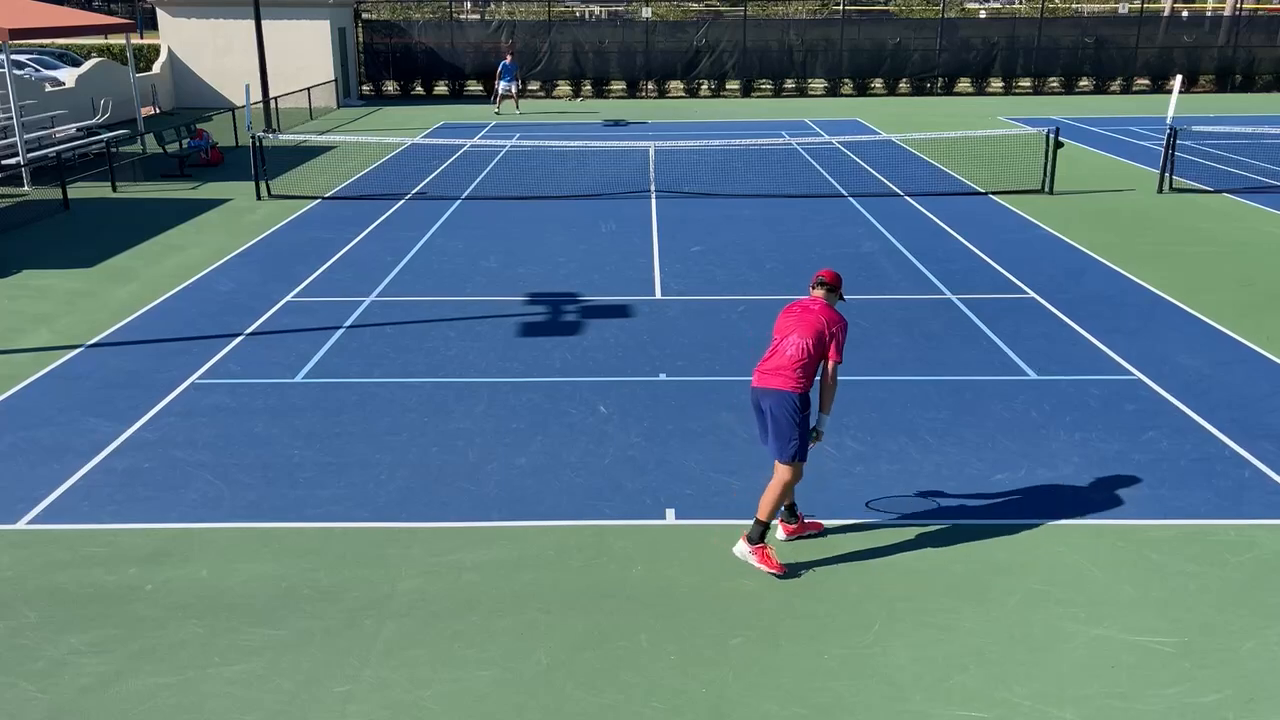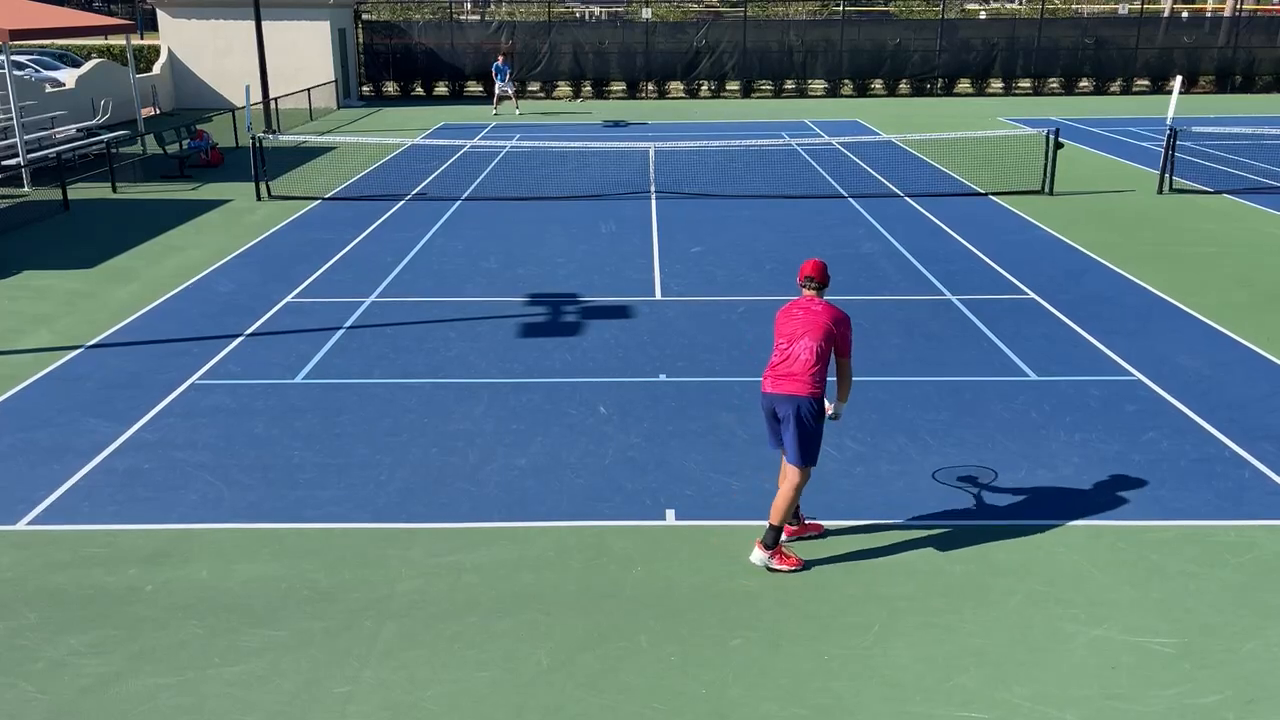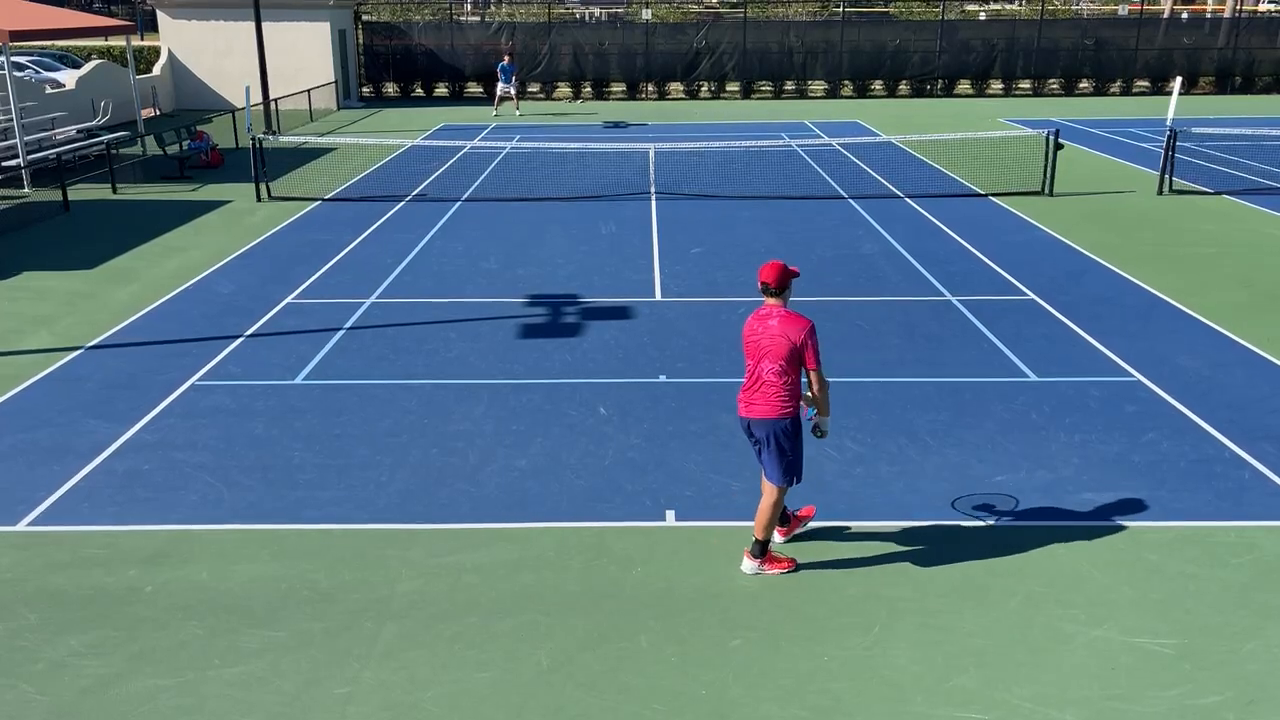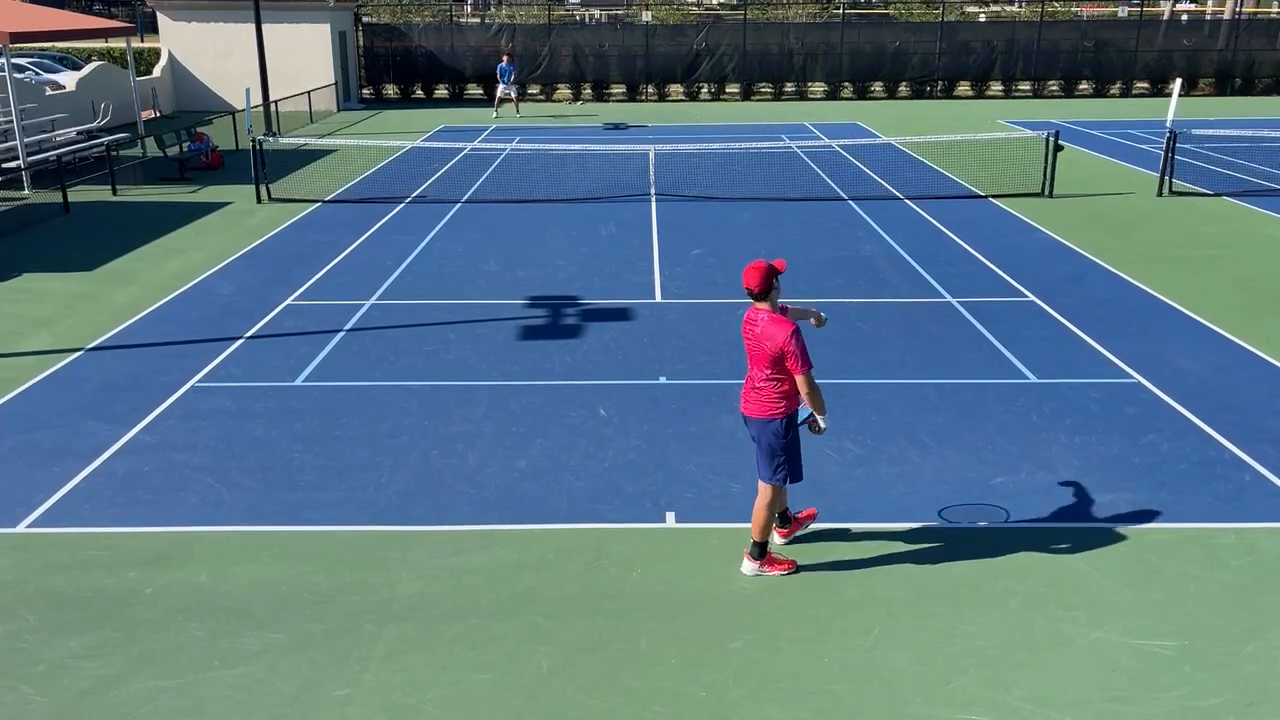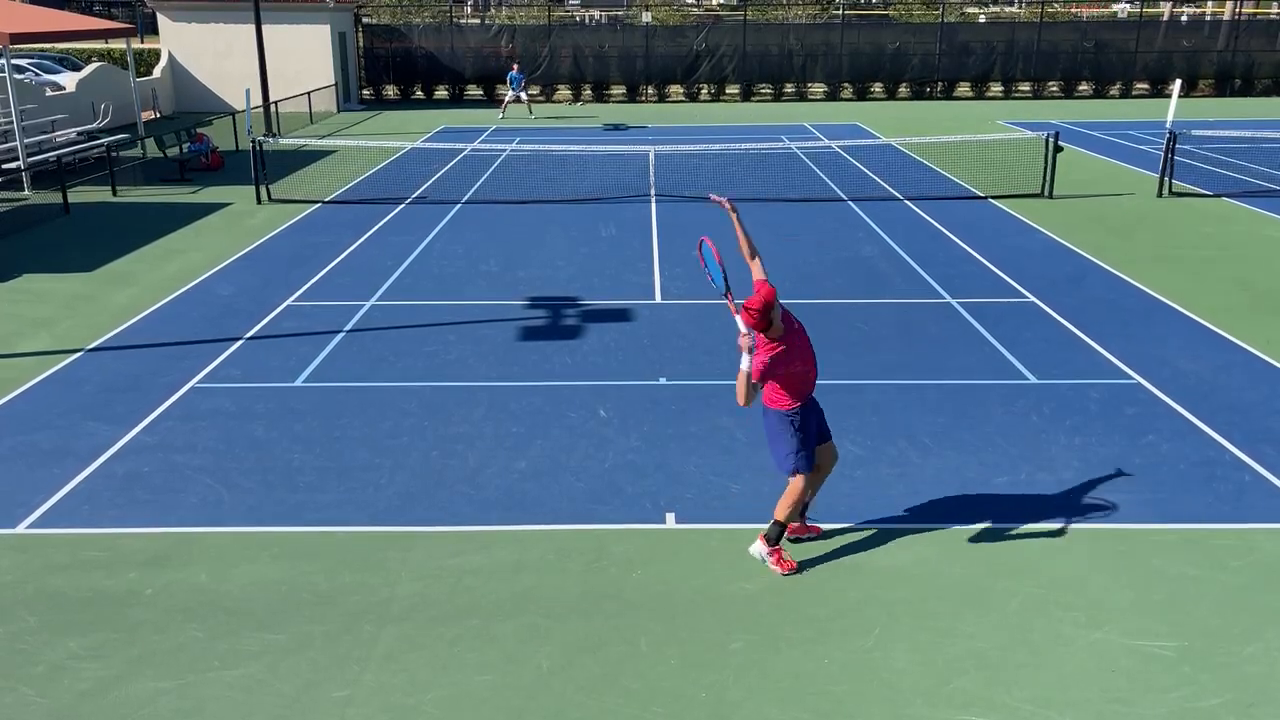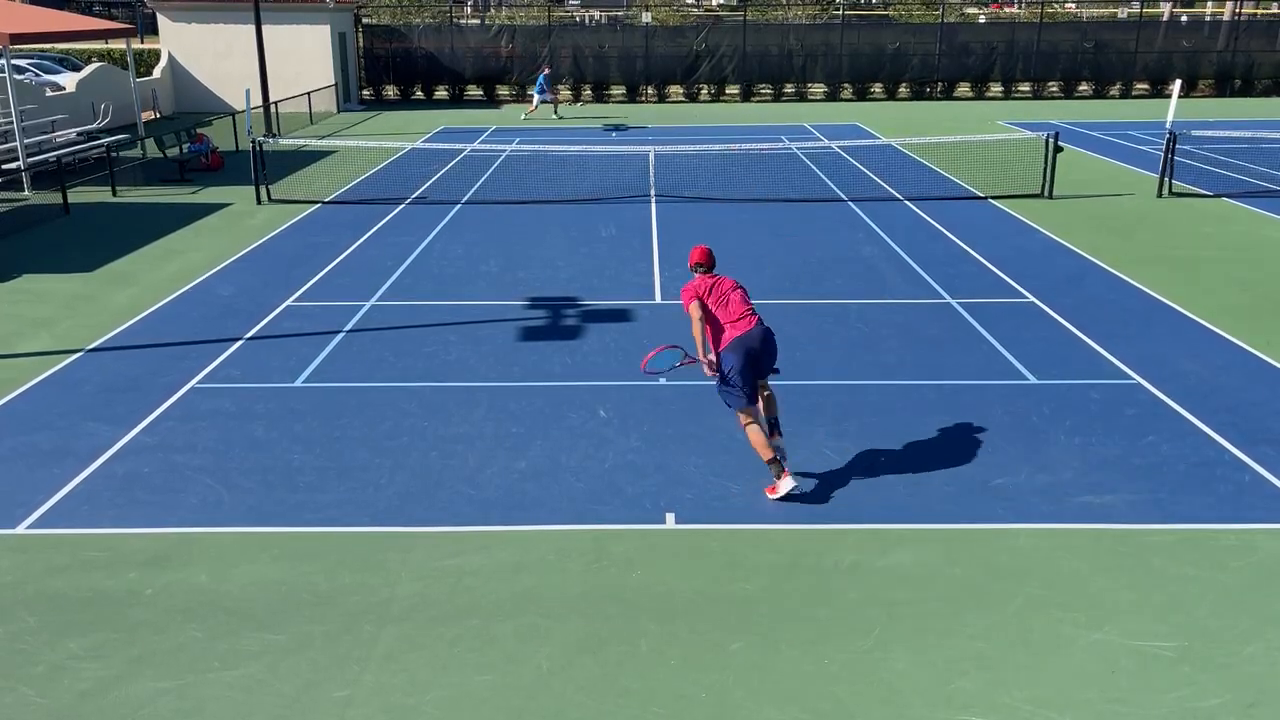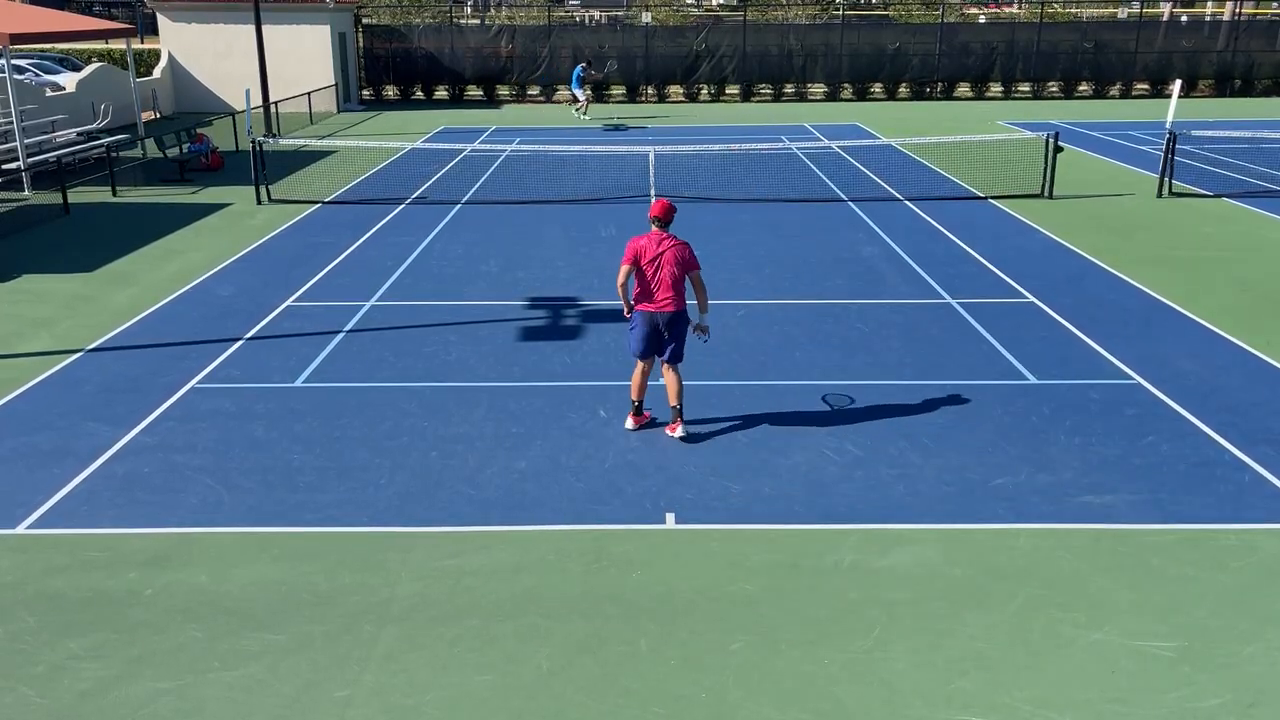
dt=0.7s
person 1, frame 1
left shoulder: (789, 310)
right shoulder: (836, 321)
right elbow: (829, 377)
right wrist: (821, 422)
left hip: (759, 385)
right hip: (786, 392)
left knee: (784, 457)
right knee: (790, 472)
left ankle: (790, 521)
right ankle: (752, 542)
person 1, frame 2
left shoulder: (784, 312)
right shoulder: (839, 318)
right elbow: (844, 370)
right wrist: (839, 405)
left hip: (770, 390)
right hip: (802, 397)
left knee: (790, 459)
right knee: (798, 473)
left ankle: (793, 522)
right ankle: (767, 547)
person 1, frame 3
left shoulder: (751, 322)
right shoulder: (802, 326)
right elbow: (817, 382)
left wrist: (801, 398)
right wrist: (824, 417)
left hip: (747, 411)
right hip: (778, 416)
left knee: (771, 472)
right knee: (776, 486)
left ankle: (784, 523)
right ankle: (756, 556)
person 1, frame 4
left shoulder: (752, 315)
right shoulder: (788, 332)
left elbow: (783, 311)
right elbow: (806, 387)
left wrist: (810, 314)
right wrist: (821, 415)
left hip: (753, 407)
right hip: (774, 415)
left knee: (777, 475)
right knee: (770, 486)
left ankle: (784, 524)
right ankle: (756, 558)
person 1, frame 5
left shoulder: (765, 303)
right shoulder: (765, 357)
left elbow: (754, 263)
right elbow: (743, 400)
left wrist: (734, 217)
right wrist: (746, 359)
left hip: (800, 403)
right hip: (787, 413)
left knee: (826, 457)
right knee: (802, 483)
left ankle: (796, 523)
right ankle: (767, 544)
person 1, frame 6
left shoulder: (692, 287)
right shoulder: (734, 283)
left elbow: (699, 318)
left wrist: (703, 355)
left hip: (733, 349)
right hip: (763, 336)
left knee: (748, 418)
right knee: (761, 387)
left ankle: (781, 475)
right ankle: (775, 435)
person 1, frame 7
left shoulder: (636, 244)
right shoulder: (683, 248)
left elbow: (621, 283)
right elbow: (700, 289)
left wrist: (627, 306)
right wrist: (703, 319)
left hip: (644, 315)
right hip: (673, 315)
left knee: (643, 365)
right knee: (671, 368)
left ankle: (635, 415)
right ankle: (677, 421)
